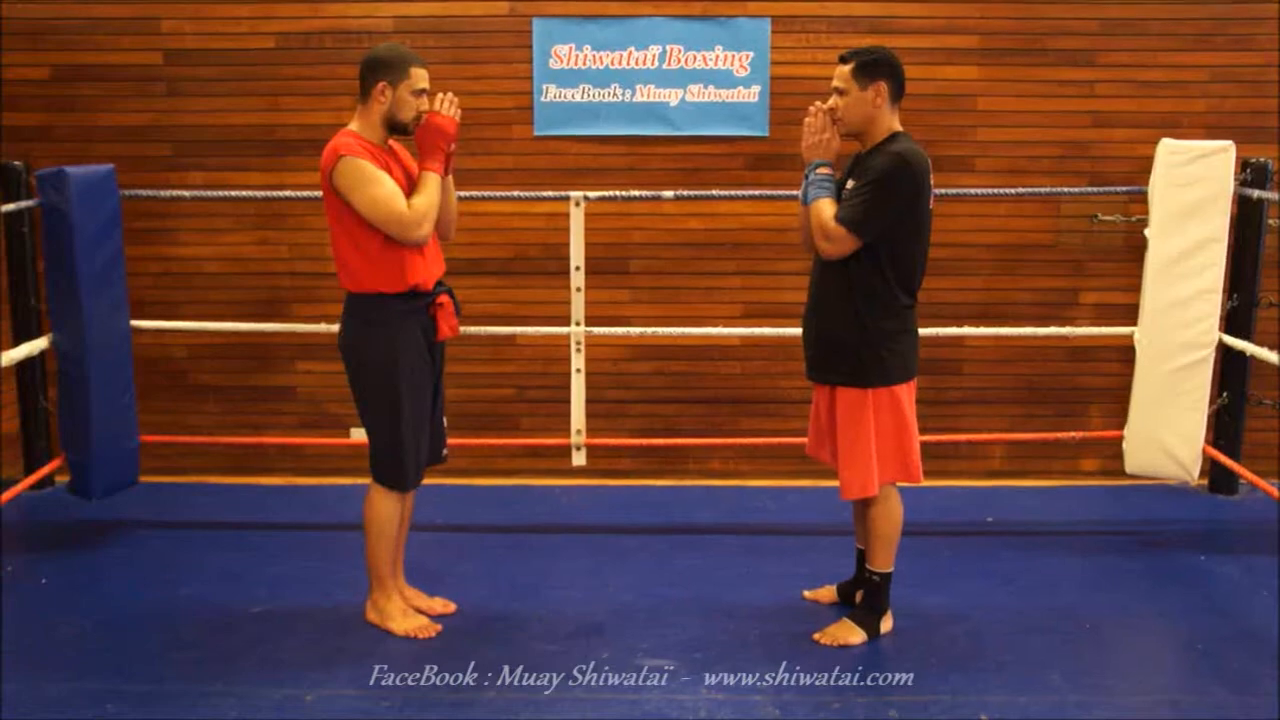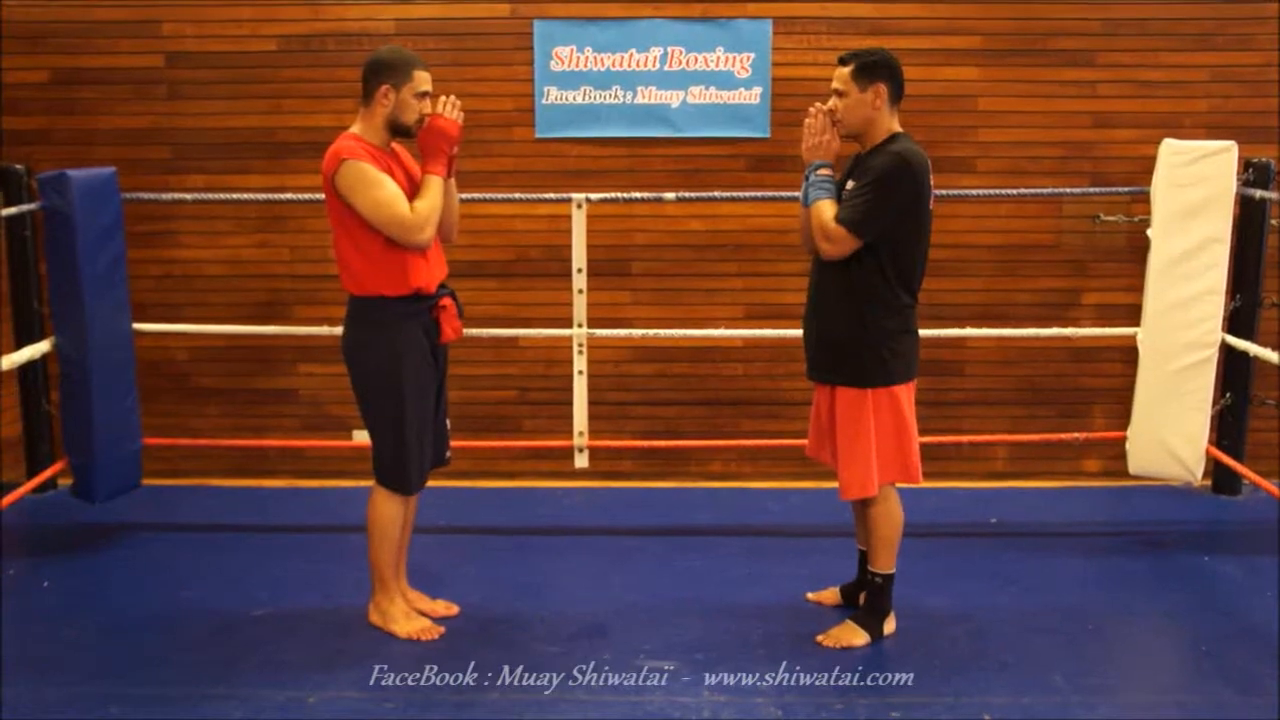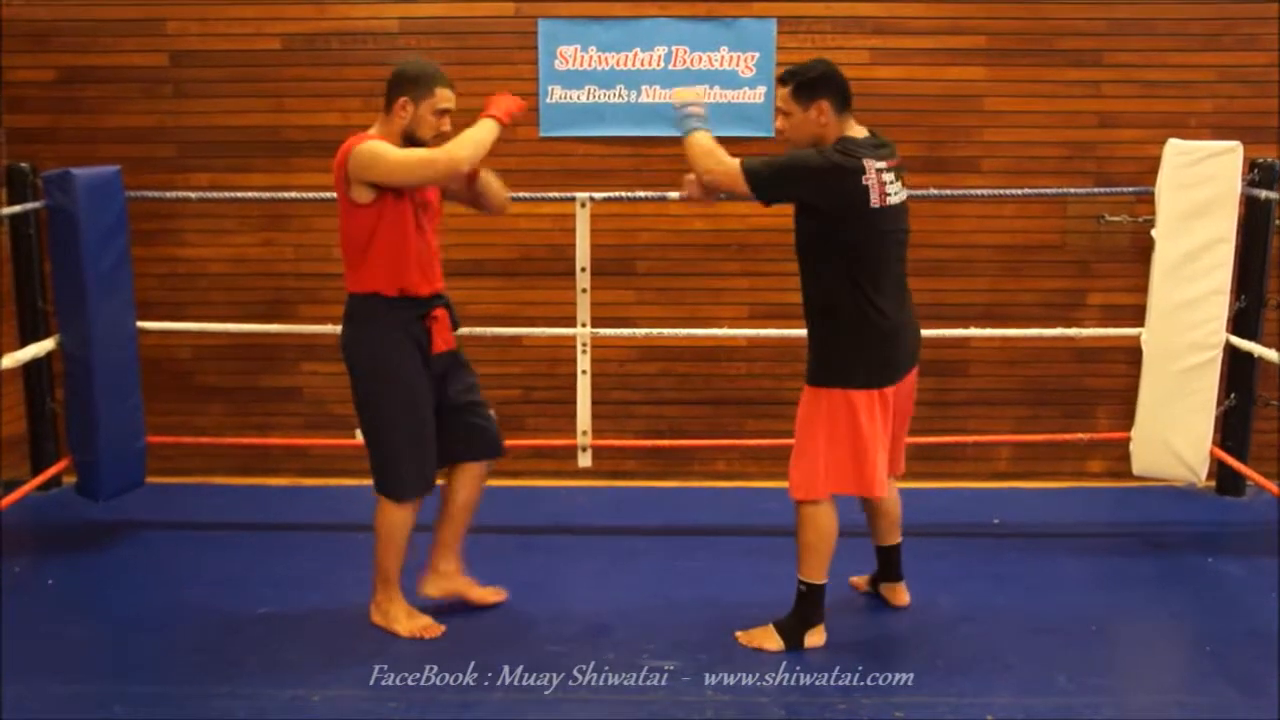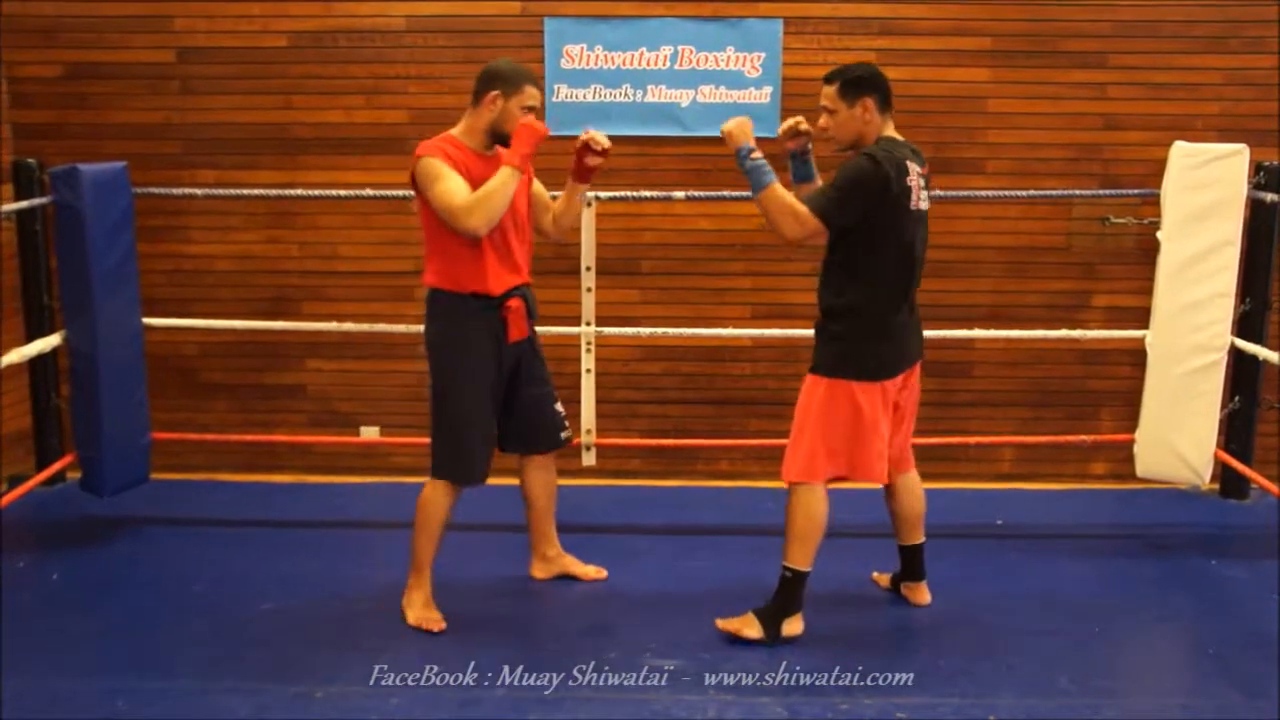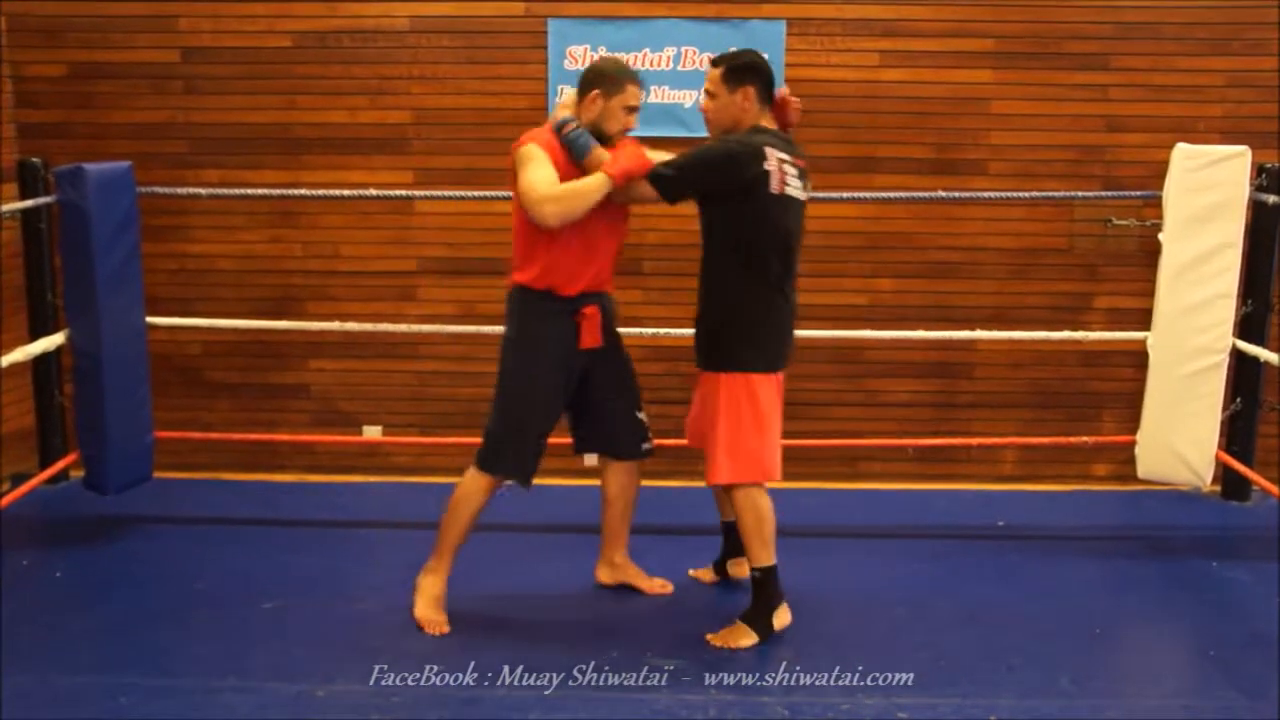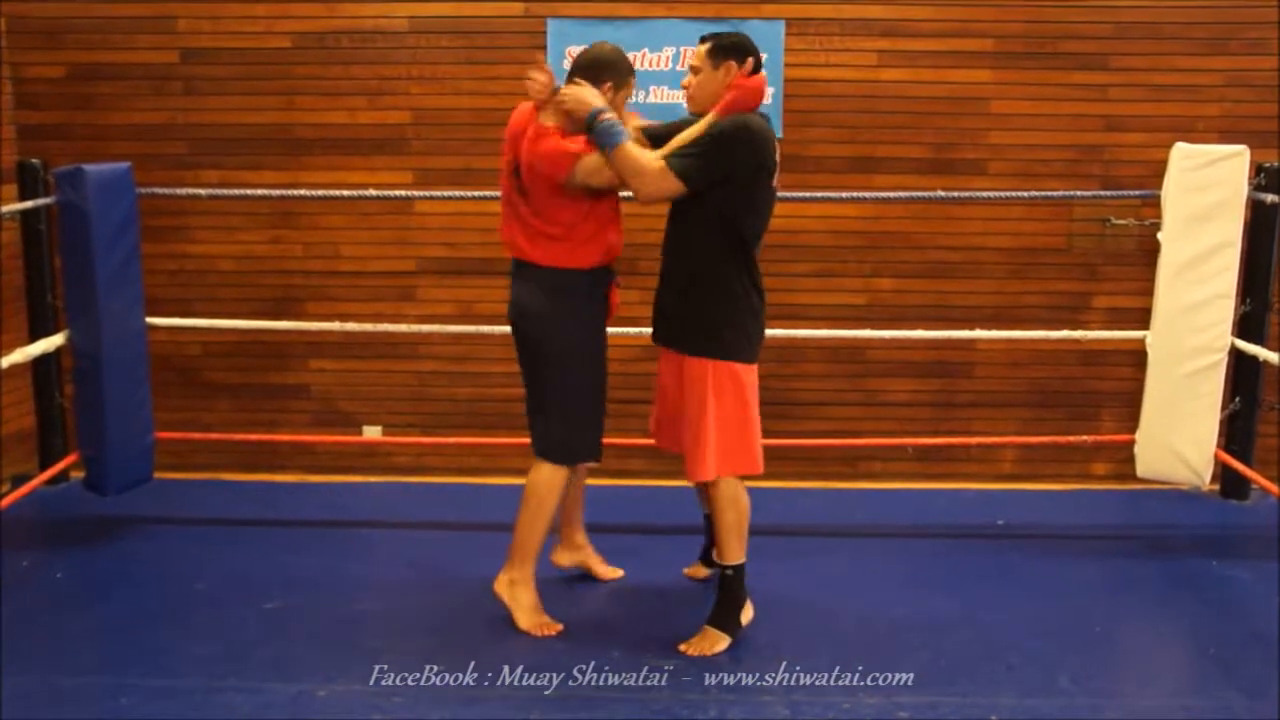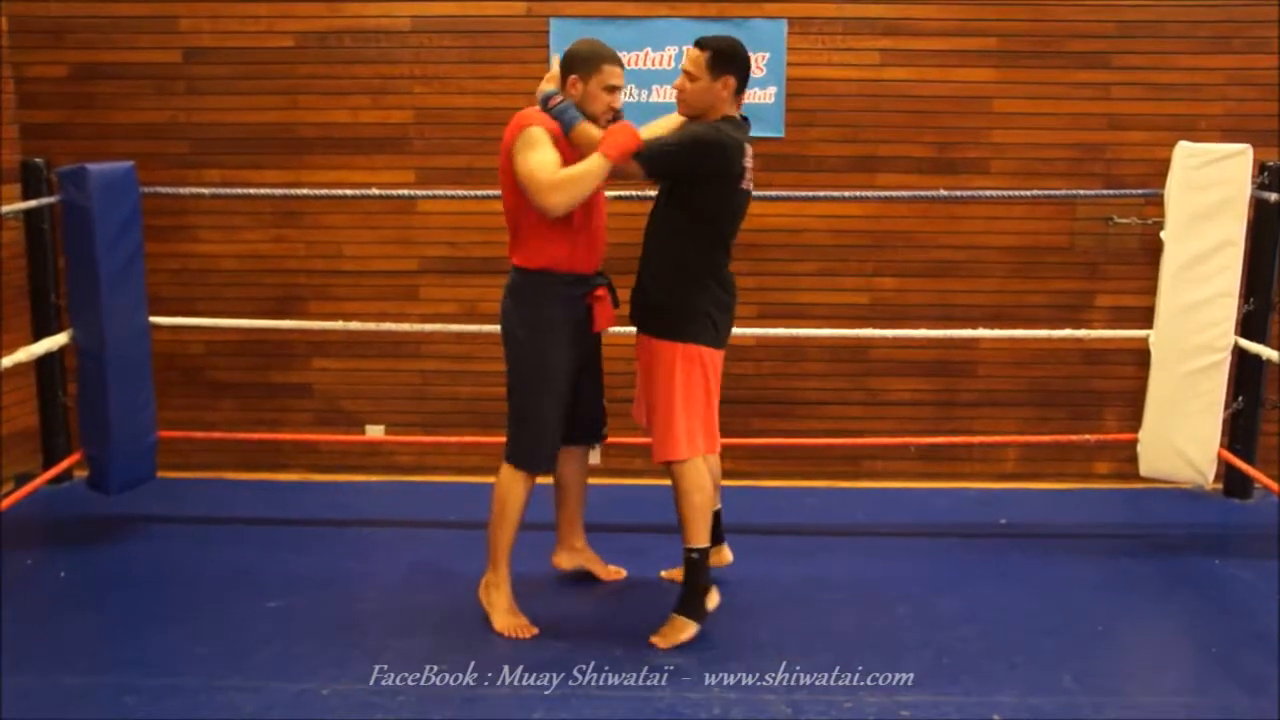
dt=0.7s
person 1, frame 1
left shoulder: (899, 163)
right shoulder: (865, 162)
left elbow: (832, 240)
right elbow: (811, 239)
left wrist: (819, 166)
right wrist: (816, 165)
left hip: (874, 354)
right hip: (845, 347)
left knee: (876, 480)
right knee: (858, 475)
left ankle: (874, 609)
right ankle: (861, 580)
person 1, frame 2
left shoulder: (899, 164)
right shoulder: (864, 162)
left elbow: (832, 241)
right elbow: (811, 242)
left wrist: (819, 169)
right wrist: (816, 167)
left hip: (874, 353)
right hip: (845, 348)
left knee: (875, 481)
right knee: (859, 477)
left ankle: (878, 609)
right ankle: (864, 582)
person 1, frame 3
left shoulder: (826, 167)
right shoulder: (878, 156)
left elbow: (720, 171)
right elbow: (783, 182)
left wrist: (690, 112)
right wrist: (710, 181)
left hip: (848, 358)
right hip: (895, 346)
left knee: (816, 485)
right knee: (874, 469)
left ankle: (806, 621)
right ankle: (890, 577)
person 1, frame 4
left shoulder: (871, 167)
right shoulder: (907, 164)
left elbow: (797, 227)
right elbow: (823, 211)
left wrist: (748, 156)
right wrist: (799, 157)
left hip: (854, 351)
right hip: (897, 344)
left knee: (807, 471)
right knee: (896, 461)
left ankle: (784, 609)
right ankle: (913, 577)
person 1, frame 5
left shoulder: (733, 155)
right shoulder: (786, 156)
left elbow: (630, 187)
left wrist: (572, 131)
left hip: (743, 340)
right hip: (756, 329)
left knee: (742, 469)
right knee: (720, 451)
left ankle: (768, 605)
right ankle: (732, 554)
person 1, frame 6
left shoulder: (742, 133)
right shoulder: (713, 131)
left elbow: (650, 183)
right elbow: (647, 157)
left wrist: (598, 116)
right wrist: (582, 113)
left hip: (719, 325)
right hip: (691, 319)
left knee: (719, 461)
right knee: (698, 449)
left ankle: (733, 603)
right ankle: (719, 547)
person 1, frame 7
left shoulder: (714, 143)
right shoulder: (719, 133)
left elbow: (617, 158)
right elbow: (650, 145)
left hip: (686, 316)
right hip: (682, 308)
left knee: (684, 448)
right knee: (694, 439)
left ankle: (697, 589)
right ankle: (712, 543)
person 2, frame 1
left shoulder: (394, 150)
right shoulder: (350, 157)
left elbow: (444, 228)
right elbow: (413, 228)
left wrist: (441, 156)
right wrist: (433, 155)
left hip: (417, 316)
right hip: (382, 322)
left knee: (412, 462)
right knee: (393, 468)
left ankle: (396, 583)
right ankle: (380, 599)
person 2, frame 2
left shoulder: (397, 152)
right shoulder: (352, 160)
left elbow: (445, 231)
right elbow: (416, 231)
left wrist: (444, 159)
right wrist: (434, 159)
left hip: (421, 319)
right hip: (386, 325)
left knee: (416, 465)
right knee: (397, 470)
left ankle: (399, 585)
right ankle: (383, 600)
person 2, frame 3
left shoulder: (425, 156)
right shoulder: (362, 155)
left elbow: (495, 203)
right elbow: (452, 161)
left wrist: (480, 176)
right wrist: (496, 116)
left hip: (428, 320)
right hip: (382, 327)
left knee: (477, 448)
right knee: (406, 479)
left ankle: (444, 571)
right ankle: (386, 599)
person 2, frame 4
left shoulder: (511, 156)
right shoulder: (435, 157)
left elbow: (555, 227)
right elbow: (473, 220)
left wrist: (580, 174)
right wrist: (517, 158)
left hip: (514, 314)
right hip: (462, 319)
left knee: (542, 442)
right knee: (454, 464)
left ankle: (546, 553)
right ankle: (418, 586)
person 2, frame 5
left shoulder: (628, 154)
right shoulder: (541, 147)
right elbow: (549, 210)
right wrist: (613, 173)
left hip: (596, 317)
right hip: (540, 317)
left knee: (626, 444)
right knee: (500, 460)
left ankle: (615, 562)
right ankle: (435, 574)
person 2, frame 6
left shoulder: (531, 116)
right shoulder: (568, 154)
left hip: (542, 289)
right hip: (565, 298)
left knee: (575, 426)
right knee: (562, 444)
left ankle: (571, 541)
right ankle: (517, 577)
person 2, frame 7
right shoulder: (532, 129)
left elbow: (639, 149)
right elbow: (555, 200)
right wrist: (610, 151)
left hip: (583, 297)
right hip: (541, 300)
left knee: (578, 432)
right knee: (530, 448)
left ankle: (571, 545)
right ankle: (496, 582)
